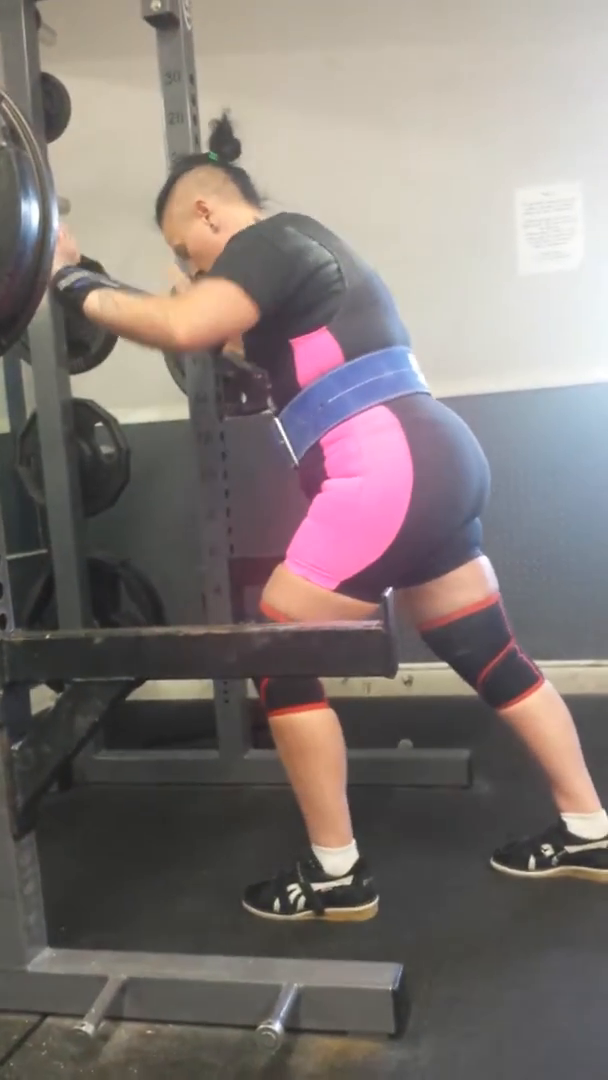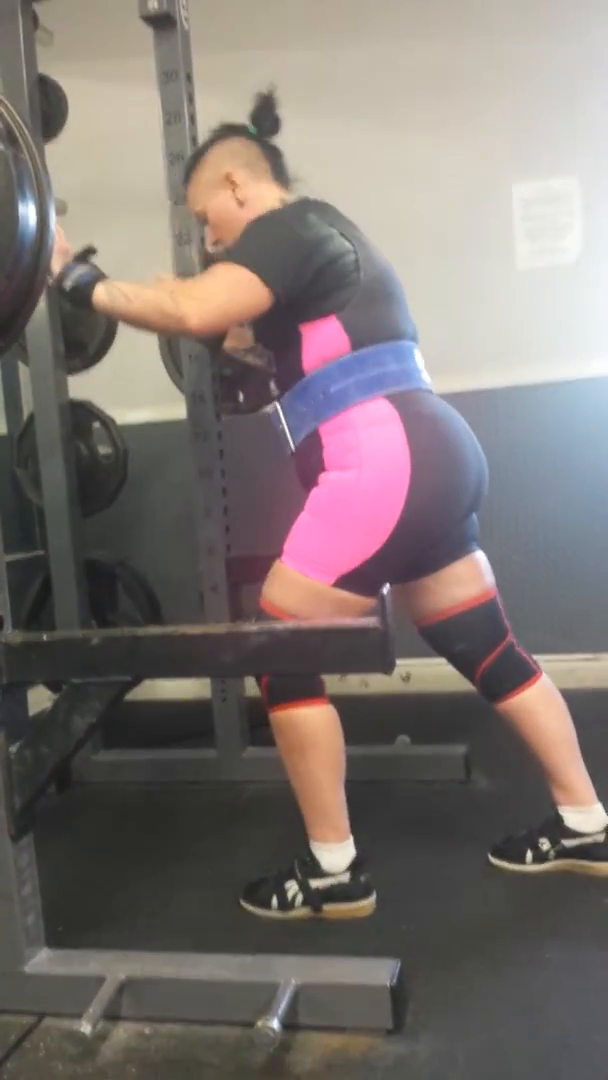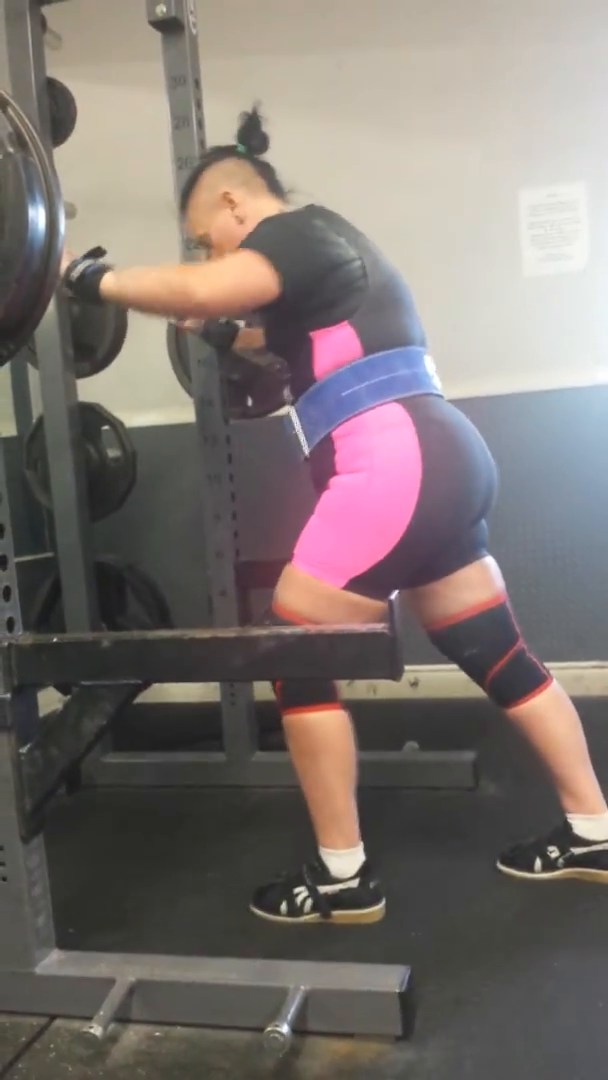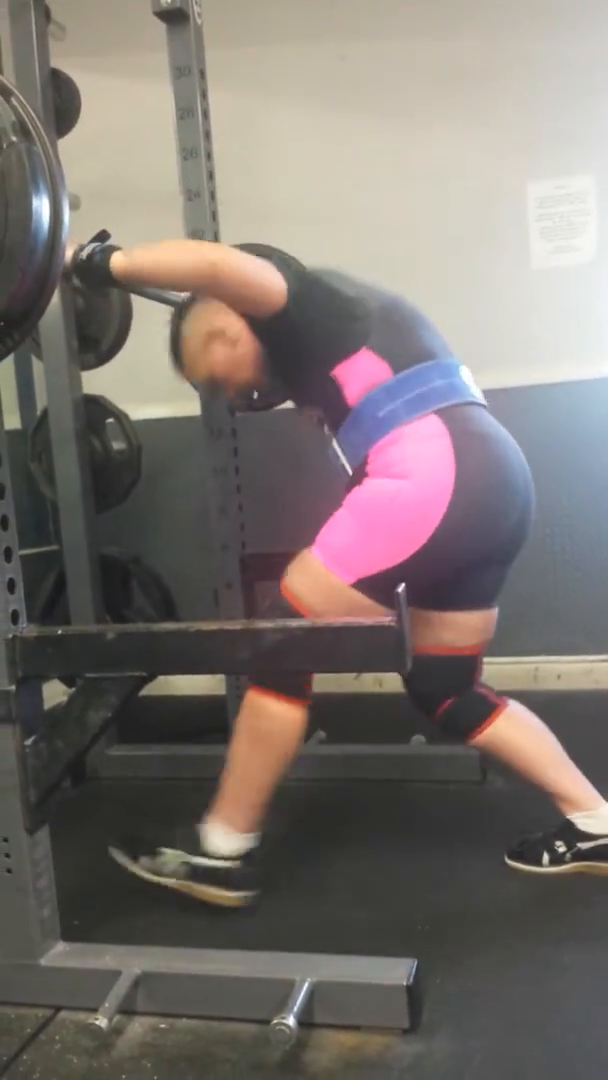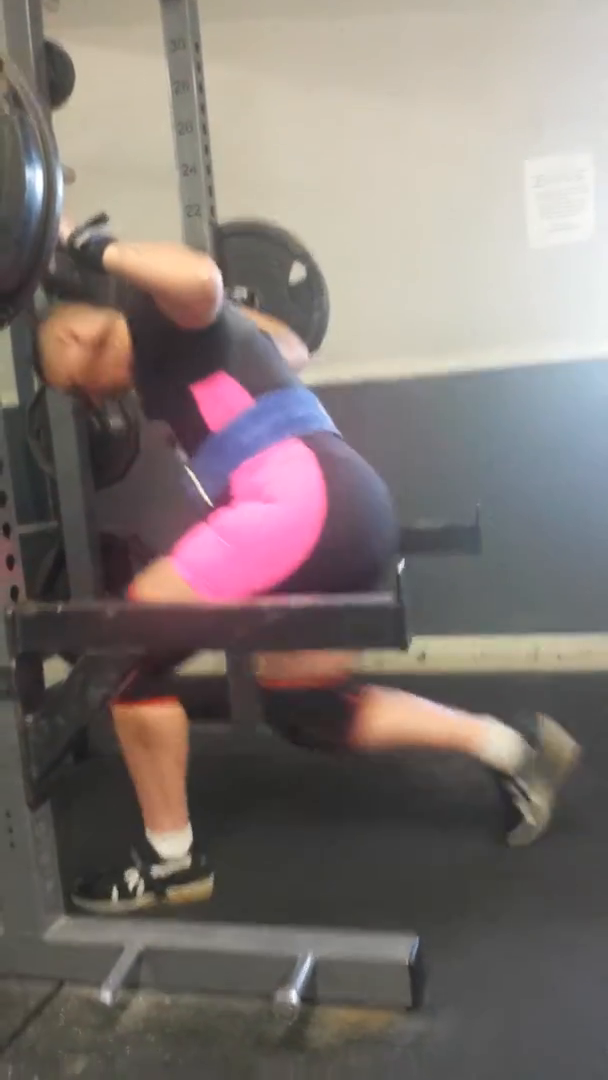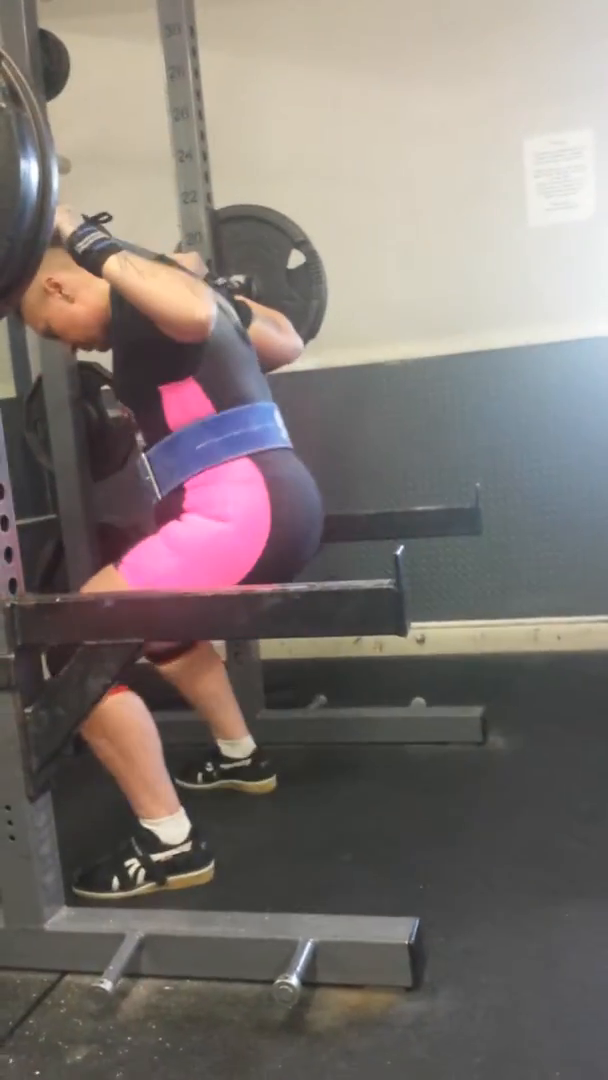
dt=0.4s
person 1, frame 1
left shoulder: (266, 241)
right shoulder: (304, 247)
left elbow: (183, 327)
left wrist: (74, 286)
right wrist: (230, 337)
left hip: (384, 472)
right hip: (435, 460)
right knee: (488, 655)
left ankle: (337, 876)
person 1, frame 2
left shoulder: (287, 227)
right shoulder: (320, 234)
left elbow: (196, 312)
left wrist: (80, 282)
right wrist: (217, 318)
left hip: (381, 465)
right hip: (432, 455)
right knee: (485, 649)
left ankle: (333, 871)
person 1, frame 3
left shoulder: (300, 231)
right shoulder: (323, 251)
left elbow: (200, 284)
left wrist: (92, 278)
right wrist: (219, 328)
left hip: (393, 468)
right hip: (446, 459)
left knee: (298, 663)
right knee: (496, 656)
left ankle: (341, 878)
person 1, frame 4
left shoulder: (296, 300)
right shoulder: (318, 314)
left elbow: (216, 264)
left wrist: (103, 262)
left hip: (434, 477)
right hip: (490, 475)
right knee: (444, 689)
left ankle: (222, 851)
person 1, frame 5
left shoulder: (164, 323)
right shoulder: (187, 338)
left elbow: (197, 283)
right elbow: (290, 352)
left wrist: (92, 248)
left hip: (303, 503)
right hip: (348, 507)
right knee: (309, 713)
left ankle: (170, 862)
right ankle: (515, 748)
person 1, frame 6
left shoulder: (141, 301)
right shoulder: (170, 288)
left elbow: (193, 315)
right elbow: (288, 342)
left wrist: (95, 246)
right wrist: (220, 287)
left hip: (241, 514)
right hip: (280, 501)
left ankle: (170, 843)
right ankle: (240, 757)
